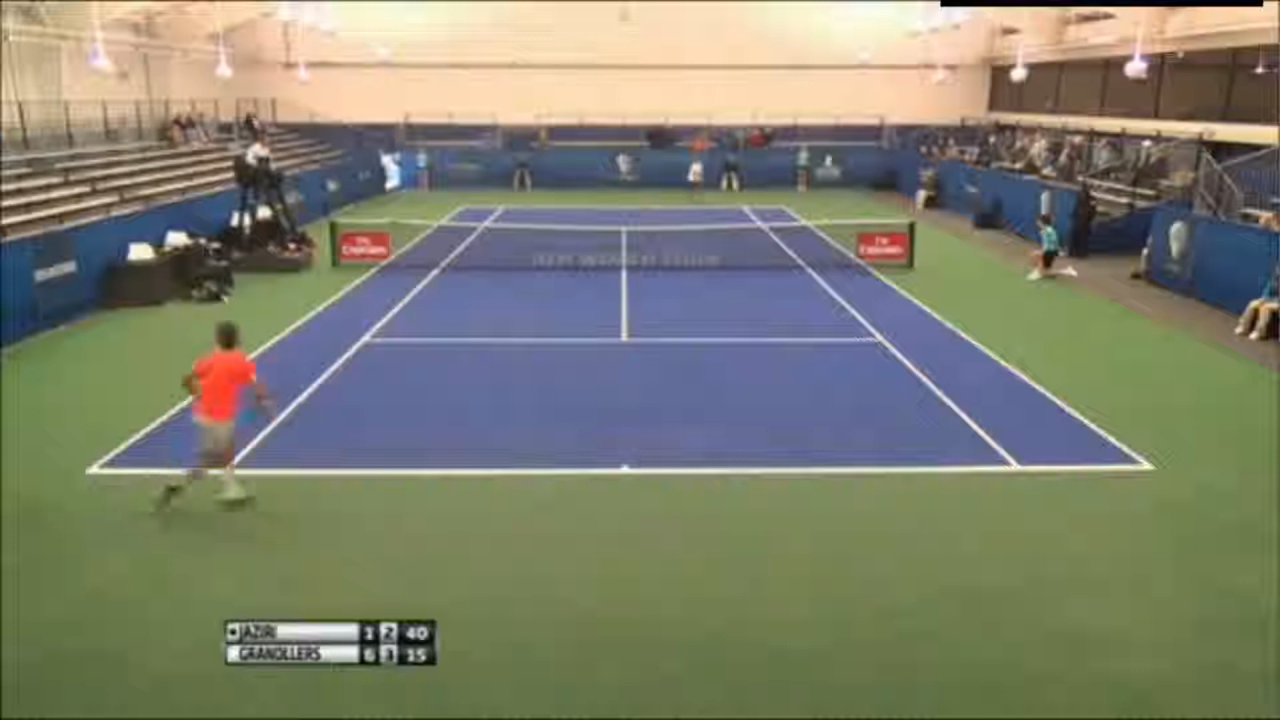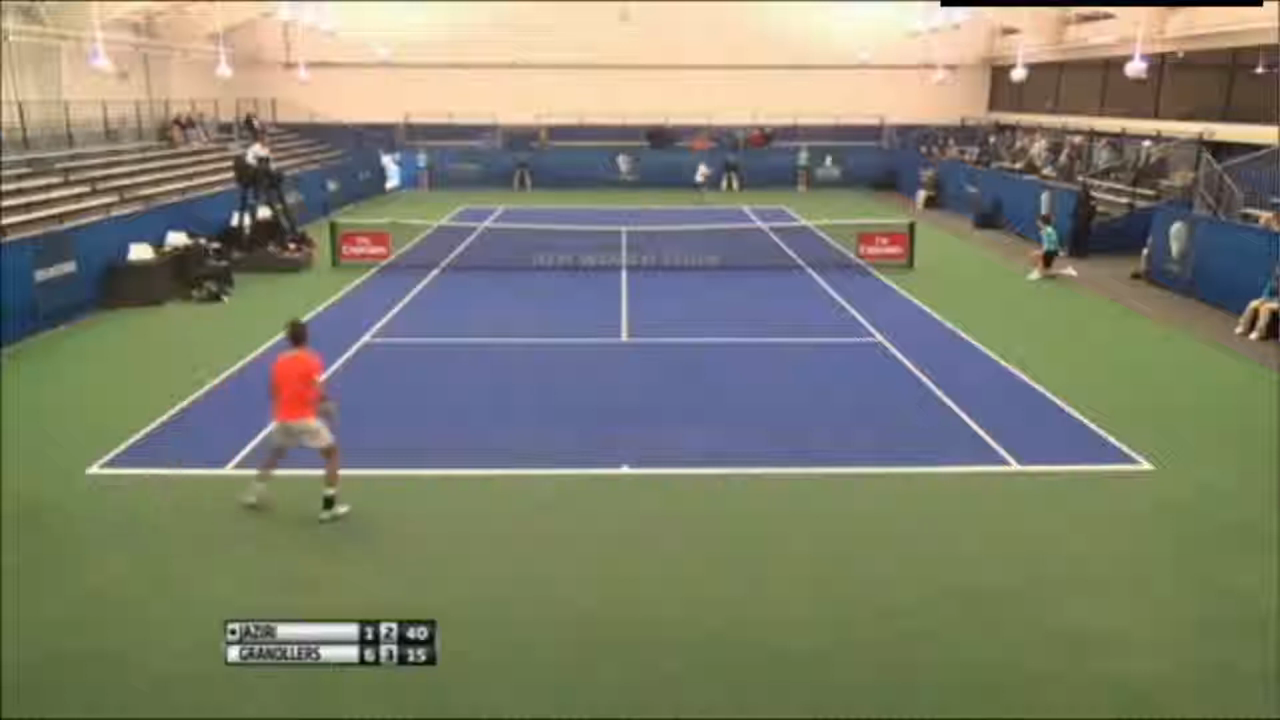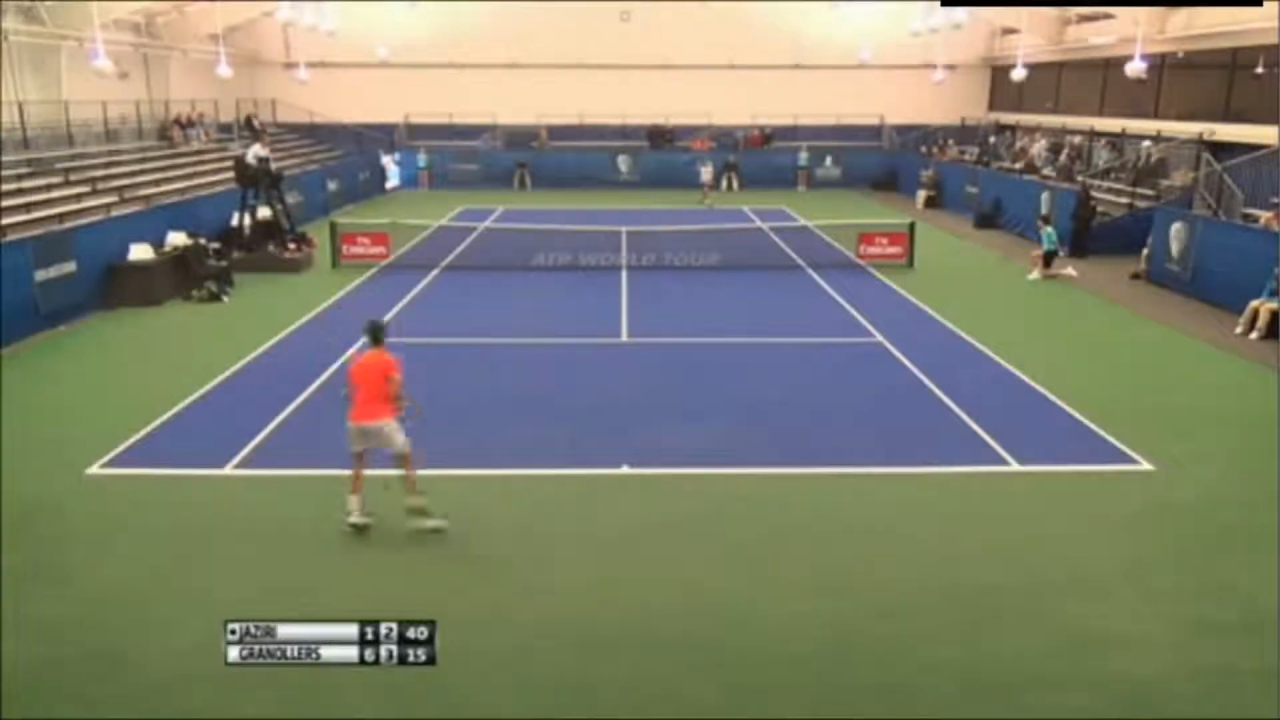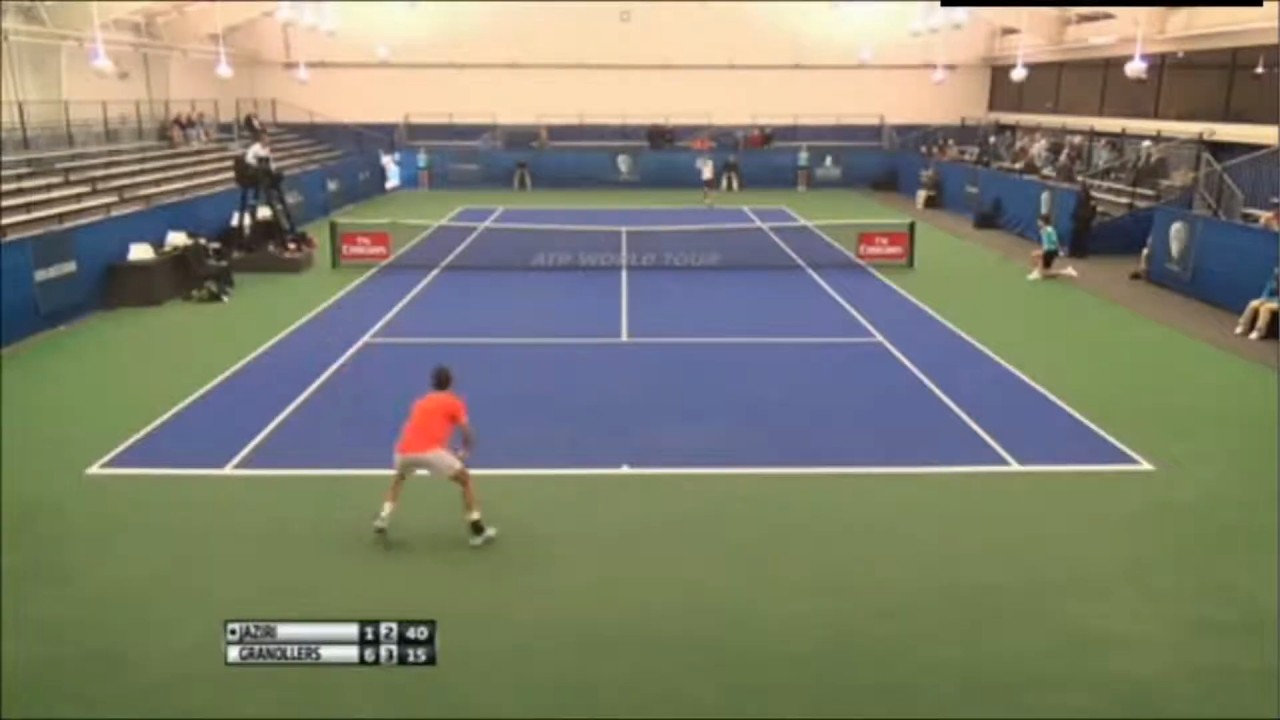
dt=0.3s
person 1, frame 1
left shoulder: (210, 359)
right shoulder: (244, 362)
left elbow: (187, 381)
right elbow: (259, 392)
right wrist: (265, 402)
left hip: (205, 415)
right hip: (219, 420)
left knee: (228, 450)
right knee: (214, 458)
left ankle: (232, 491)
right ankle: (175, 488)
person 1, frame 2
left shoulder: (279, 362)
right shoulder: (313, 360)
left elbow: (274, 393)
right elbow: (319, 394)
right wrist: (326, 406)
left hip: (283, 419)
right hip: (306, 420)
left knee: (274, 454)
right knee: (332, 454)
left ankle: (254, 494)
right ankle: (329, 506)
person 1, frame 3
left shoulder: (356, 363)
right shoulder: (389, 361)
right elbow: (396, 392)
right wrist: (399, 405)
left hip: (355, 420)
right hip: (381, 420)
left knee: (358, 464)
right knee: (406, 462)
left ankle: (355, 513)
right ankle: (418, 513)
person 1, frame 4
left shoulder: (420, 402)
right shoulder: (454, 403)
right elbow: (467, 433)
right wrist: (464, 452)
left hip: (403, 450)
right hip: (430, 451)
left knee: (399, 477)
right knee: (465, 480)
left ankle: (385, 516)
right ankle: (477, 530)
